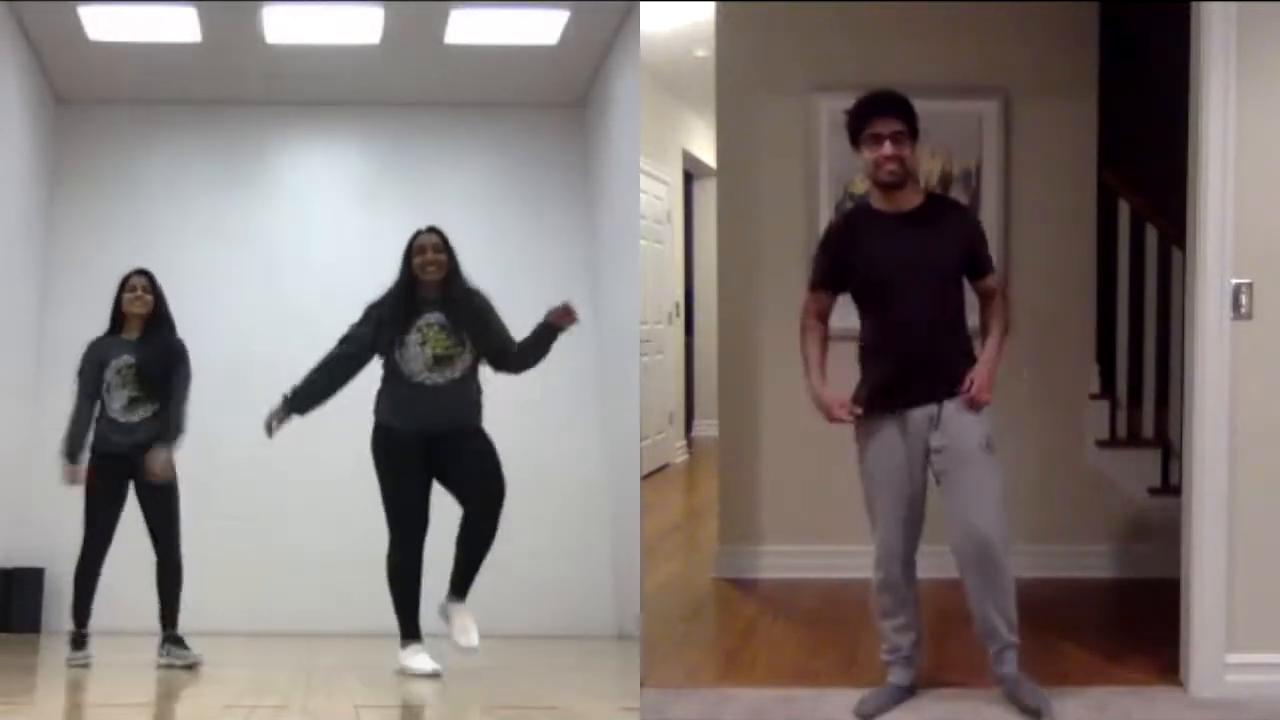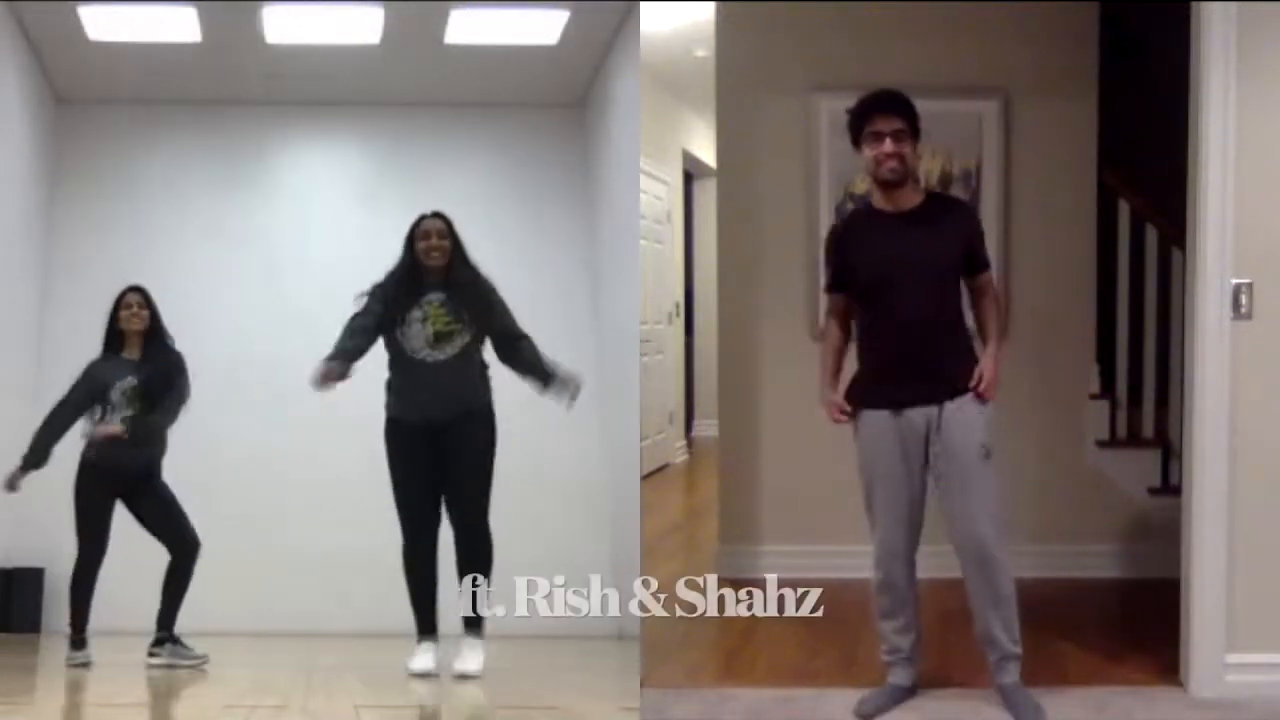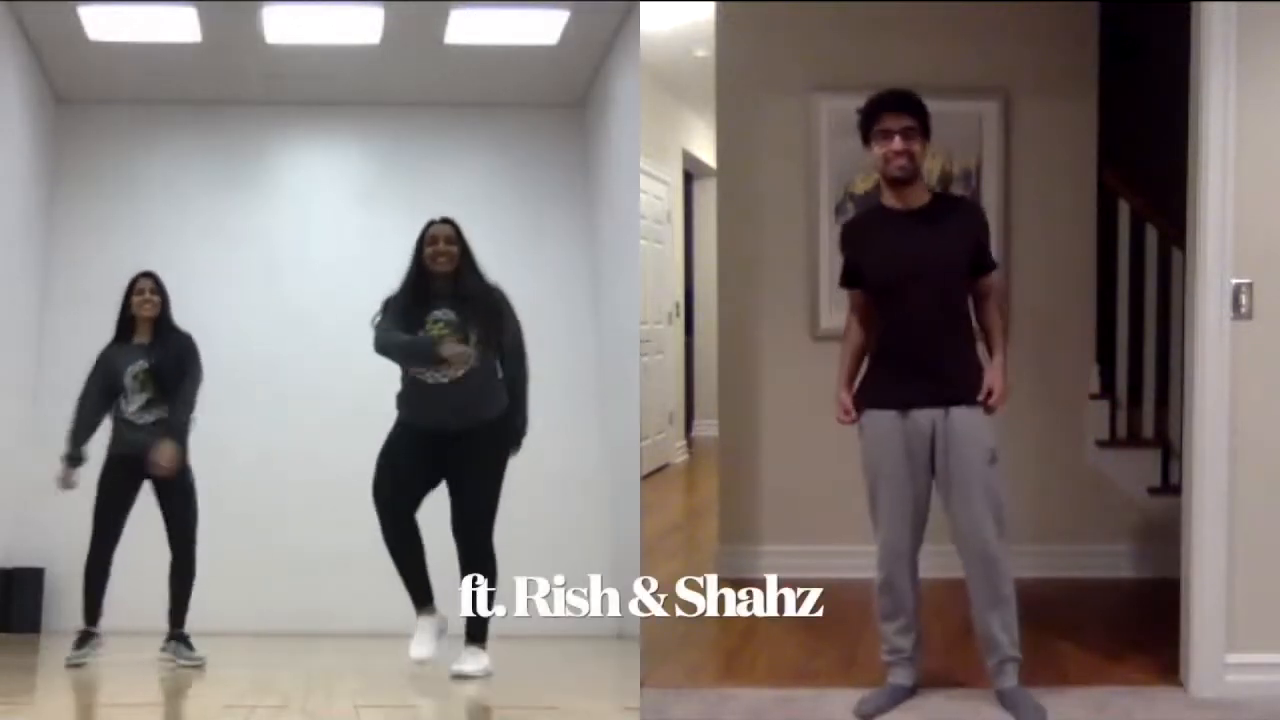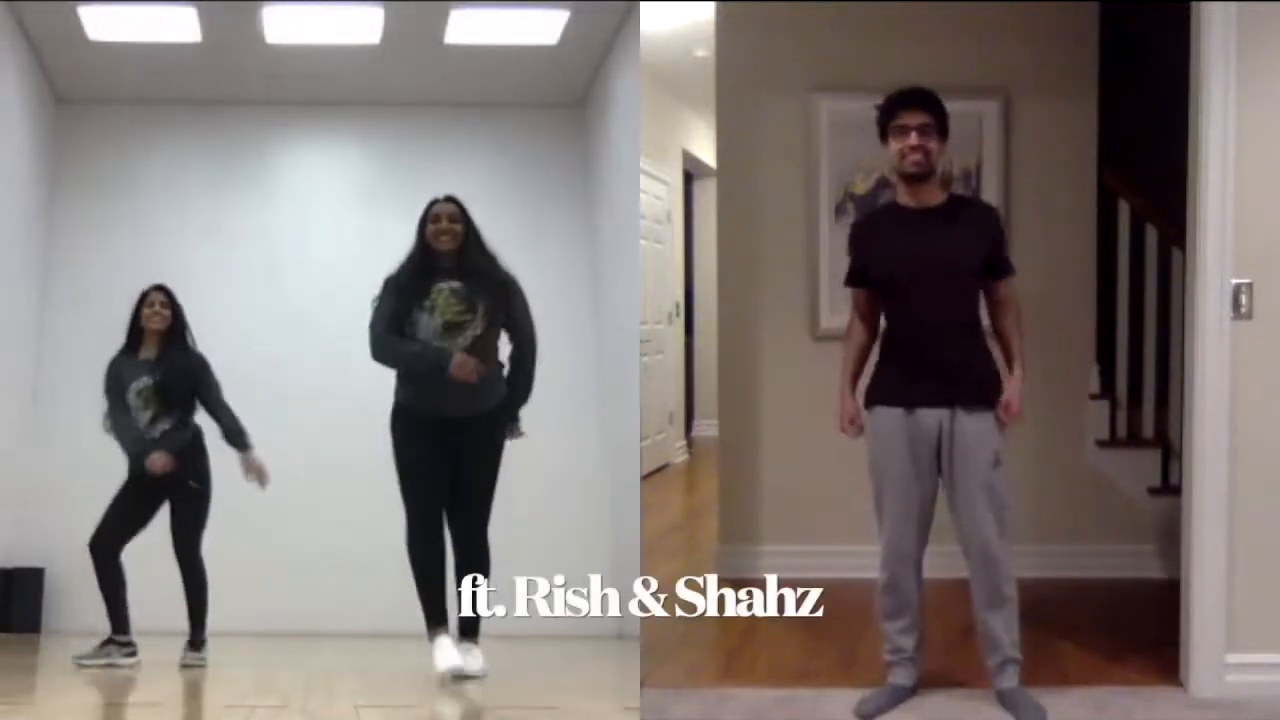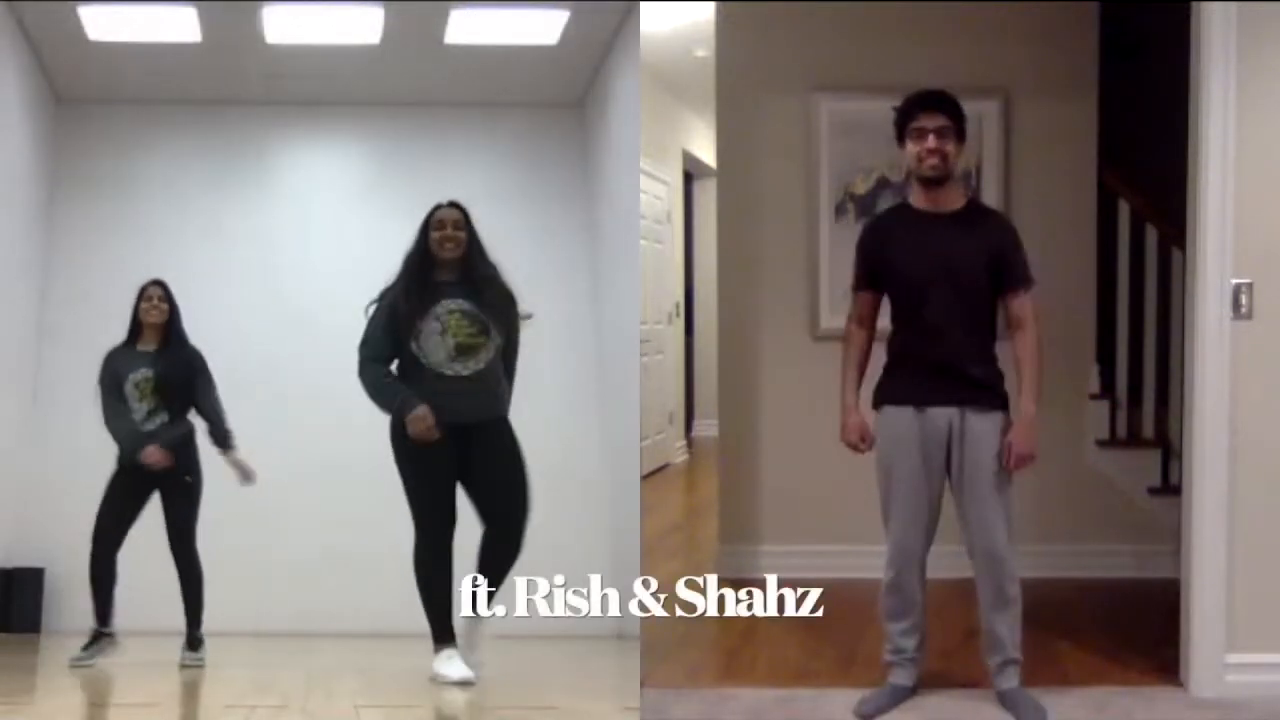
dt=0.2s
person 1, frame 1
left shoulder: (957, 220)
right shoulder: (845, 234)
left elbow: (993, 294)
right elbow: (814, 315)
left wrist: (990, 357)
right wrist: (817, 383)
left hip: (956, 402)
right hip: (883, 412)
left knee: (982, 533)
right knee: (892, 547)
left ankle: (1007, 662)
right ankle: (900, 669)
person 1, frame 2
left shoulder: (957, 218)
right shoulder: (847, 235)
left elbow: (986, 291)
right elbow: (838, 317)
left wrist: (990, 352)
right wrist: (829, 384)
left hip: (956, 401)
right hip: (880, 409)
left knee: (980, 539)
right knee: (891, 547)
person 1, frame 3
left shoulder: (965, 218)
right shoulder: (859, 232)
left elbow: (988, 294)
left wrist: (998, 362)
right wrist: (844, 382)
left hip: (962, 405)
right hip: (887, 408)
left knee: (983, 543)
right knee: (894, 547)
person 1, frame 4
left shoulder: (980, 220)
right shoulder: (869, 229)
left elbow: (1004, 305)
left wrist: (1017, 376)
right wrist: (847, 391)
left hip: (972, 406)
right hip: (895, 409)
left knee: (987, 545)
right knee: (898, 546)
person 1, frame 5
left shoulder: (995, 230)
right shoulder: (882, 231)
left elbow: (1022, 323)
right elbow: (861, 322)
left wrist: (1026, 412)
right wrist: (850, 401)
left hip: (981, 408)
right hip: (904, 406)
left knee: (993, 548)
right knee: (904, 548)
person 2, frame 1
left shoulder: (472, 307)
right shoulder: (386, 313)
left elbow: (507, 357)
right elbow: (343, 360)
left wrist: (548, 331)
right wrist: (294, 402)
left hip: (460, 430)
right hip: (398, 434)
left knee: (489, 495)
right knee: (407, 533)
left ankle: (458, 599)
right ankle: (411, 643)
person 2, frame 2
left shoulder: (477, 291)
right shoulder: (390, 293)
left elbow: (513, 343)
right elbow: (360, 329)
left wrist: (550, 376)
right wrist: (338, 360)
left hip: (468, 420)
right hip: (408, 424)
left knee: (470, 518)
right knee: (418, 529)
left ankle: (472, 637)
right ankle: (426, 641)
person 2, frame 3
left shoulder: (488, 301)
right shoulder: (402, 305)
left elbow: (514, 366)
right elbow: (386, 343)
left wrist: (514, 428)
right wrist: (438, 349)
left hip: (480, 432)
right hip: (418, 429)
left knee: (473, 534)
right knee: (390, 503)
left ankle: (477, 646)
right ankle: (425, 612)
person 2, frame 4
left shoulder: (494, 281)
right shoulder: (402, 285)
left elbow: (525, 342)
right elbow: (381, 344)
left wrist: (513, 402)
right wrist: (441, 362)
left hip: (481, 418)
right hip: (421, 416)
left knee: (469, 525)
right knee: (425, 517)
left ankle: (469, 638)
right ankle: (439, 634)
person 2, frame 5
left shoulder: (495, 295)
right shoulder: (400, 298)
right elbow: (371, 364)
right wrist: (407, 406)
left hip: (486, 424)
right hip: (424, 429)
left knee: (511, 513)
right knee: (435, 529)
right ankle: (444, 648)
person 3, frame 1
left shoulder: (170, 347)
right shoulder: (99, 349)
left elbow: (176, 402)
right elbow: (84, 404)
left wrist: (165, 446)
right wrist: (73, 455)
left hip: (153, 457)
right hip: (108, 457)
left knee: (167, 545)
right knee: (95, 545)
left ankle: (170, 639)
right ankle: (80, 637)
person 3, frame 2
left shoulder: (169, 362)
right shoulder: (101, 369)
left elbow: (169, 411)
right elbow: (62, 414)
left wrist: (124, 427)
left hip: (144, 474)
right hip: (98, 472)
left knee: (186, 545)
right knee: (91, 554)
left ankle: (163, 640)
right ankle: (78, 639)
person 3, frame 3
left shoulder: (179, 344)
right shoulder: (111, 353)
left elbow: (185, 397)
right elbow: (89, 406)
left wrist: (172, 439)
right wrist: (71, 457)
left hip: (169, 456)
right hip: (123, 457)
left knee: (184, 544)
right knee: (103, 543)
left ankle: (177, 638)
right ankle: (89, 634)
person 3, frame 4
left shoulder: (187, 360)
right shoulder: (119, 367)
left elbow: (217, 405)
right elbow: (117, 420)
left wrist: (245, 450)
right wrist: (146, 452)
left hip: (189, 468)
right hip: (145, 473)
left knee: (187, 552)
right knee: (102, 545)
left ankle: (196, 640)
right ankle: (121, 640)
person 3, frame 5
left shoulder: (187, 355)
right shoulder: (116, 359)
left elbow: (209, 405)
right elbow: (113, 413)
left wrist: (229, 450)
right wrist: (139, 447)
left hip: (179, 463)
right hip: (135, 463)
left knee: (184, 549)
right knee: (103, 544)
left ankle: (194, 641)
right ankle: (101, 633)
